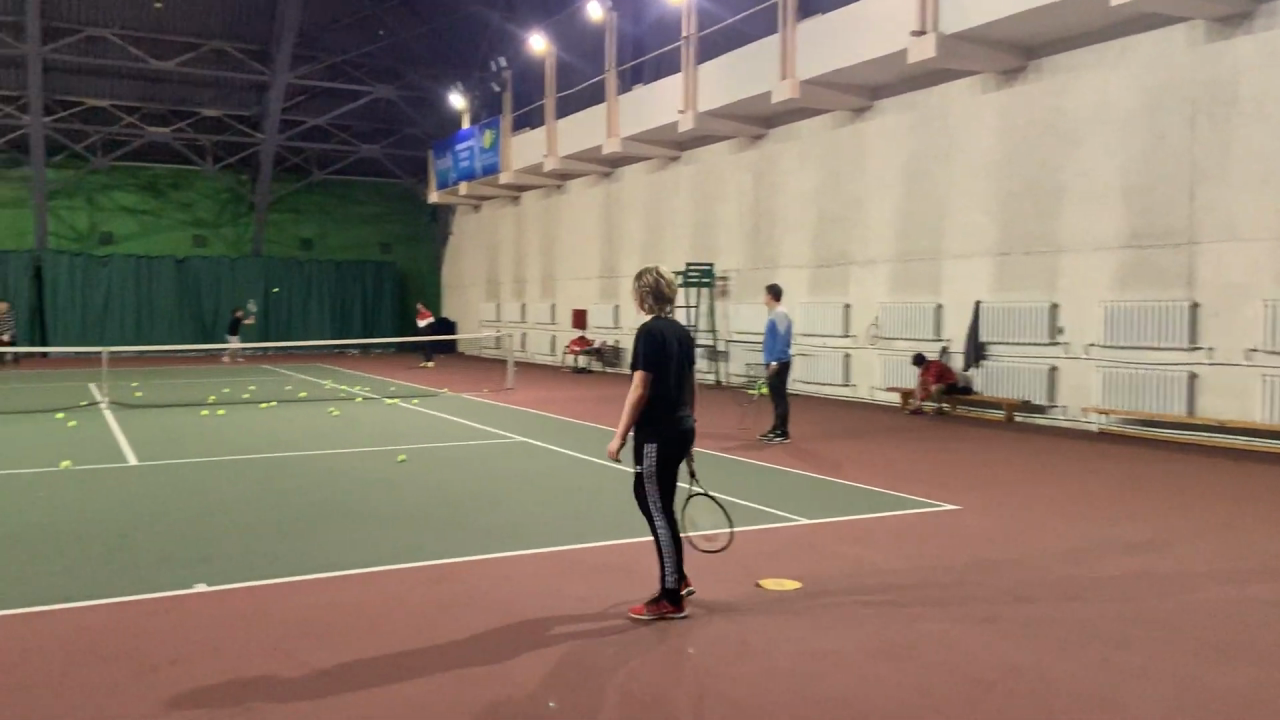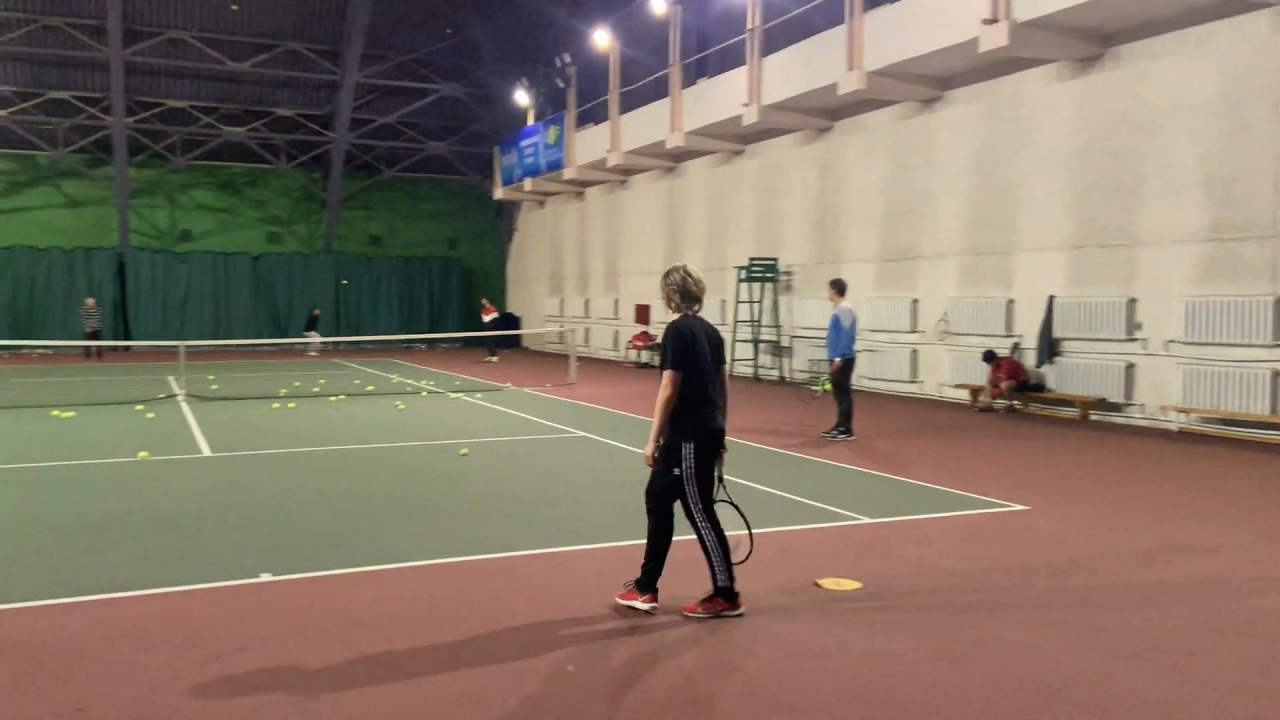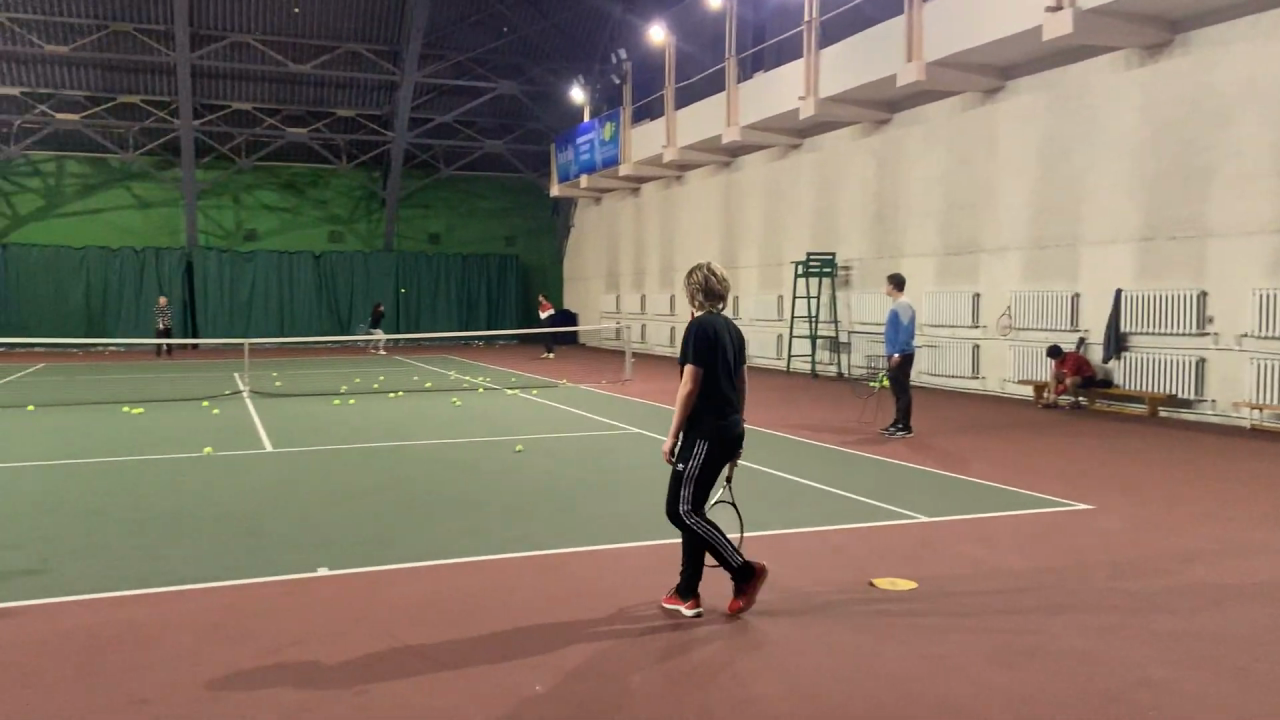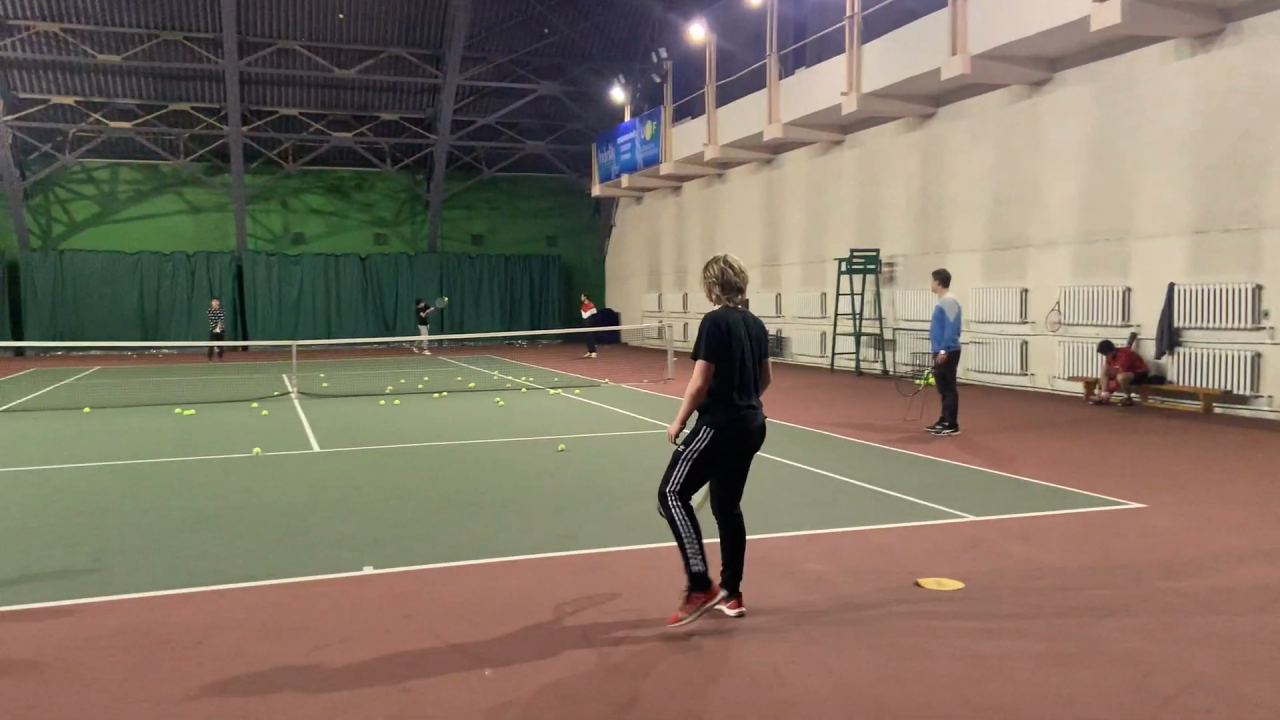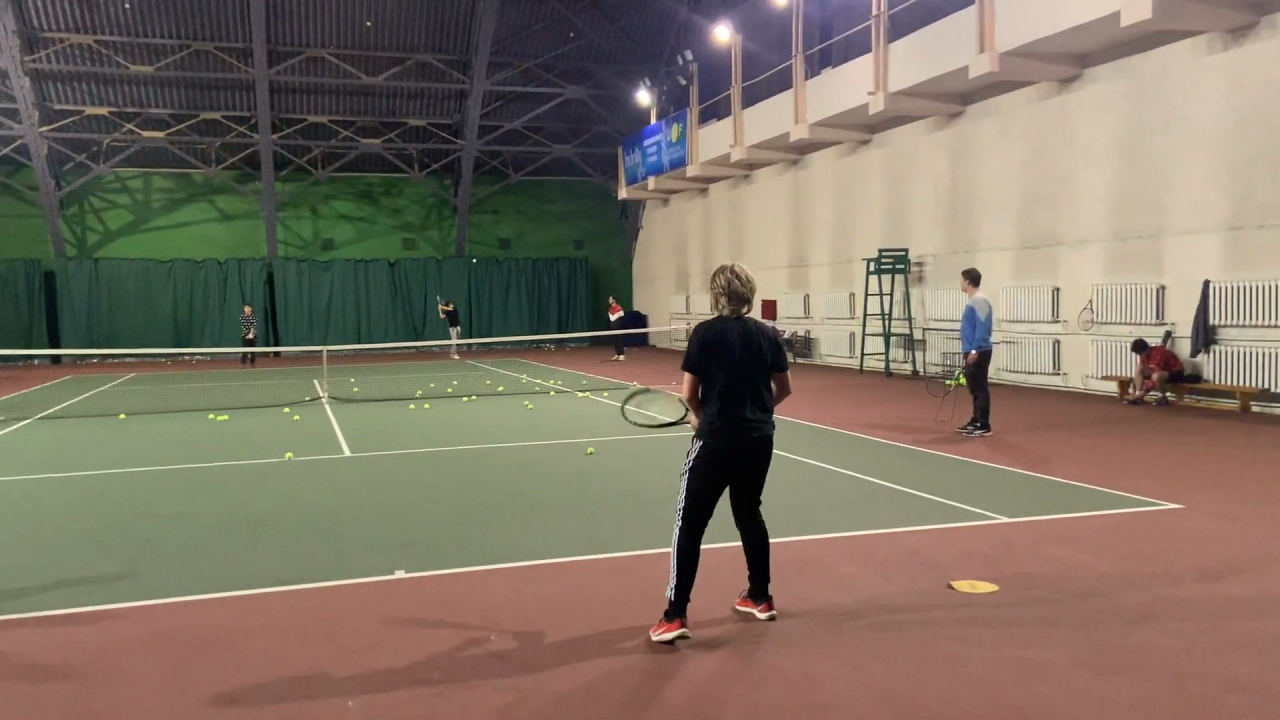
dt=0.2s
person 1, frame 1
left shoulder: (650, 332)
right shoulder: (681, 332)
left elbow: (640, 391)
left wrist: (619, 436)
left hip: (657, 434)
right hip: (679, 429)
left knee: (659, 510)
right knee: (649, 499)
left ankle: (671, 598)
right ankle: (678, 578)
person 1, frame 2
left shoulder: (678, 331)
right shoulder: (710, 331)
left elbow: (668, 391)
right elbow: (722, 388)
left wrist: (653, 440)
right wrist: (718, 436)
left hip: (689, 435)
right hip: (708, 431)
left knee: (698, 512)
right knee: (657, 500)
left ankle: (726, 596)
right ankle: (644, 587)
person 1, frame 3
left shoulder: (700, 327)
right shoulder: (732, 329)
left elbow: (689, 388)
right elbow: (741, 386)
left wrist: (672, 435)
right wrist: (735, 430)
left hip: (706, 431)
right hip: (729, 428)
left knee: (681, 508)
right knee: (691, 507)
left ankle: (746, 572)
right ankle: (686, 593)
person 1, frame 4
left shoulder: (714, 322)
right shoulder: (755, 324)
left elbow: (700, 382)
right elbow: (764, 378)
left wrist: (679, 421)
left hip: (718, 426)
right hip: (752, 425)
left knee: (672, 495)
right knee: (728, 504)
left ankle: (701, 585)
right ankle: (731, 593)
person 1, frame 5
left shoulder: (705, 333)
right shoulder: (766, 334)
left elbow: (688, 394)
right elbow: (783, 389)
left wrist: (700, 415)
left hip: (717, 440)
right hip: (759, 438)
left knee: (689, 523)
right knee: (749, 514)
left ankle: (675, 616)
right ankle: (760, 597)
